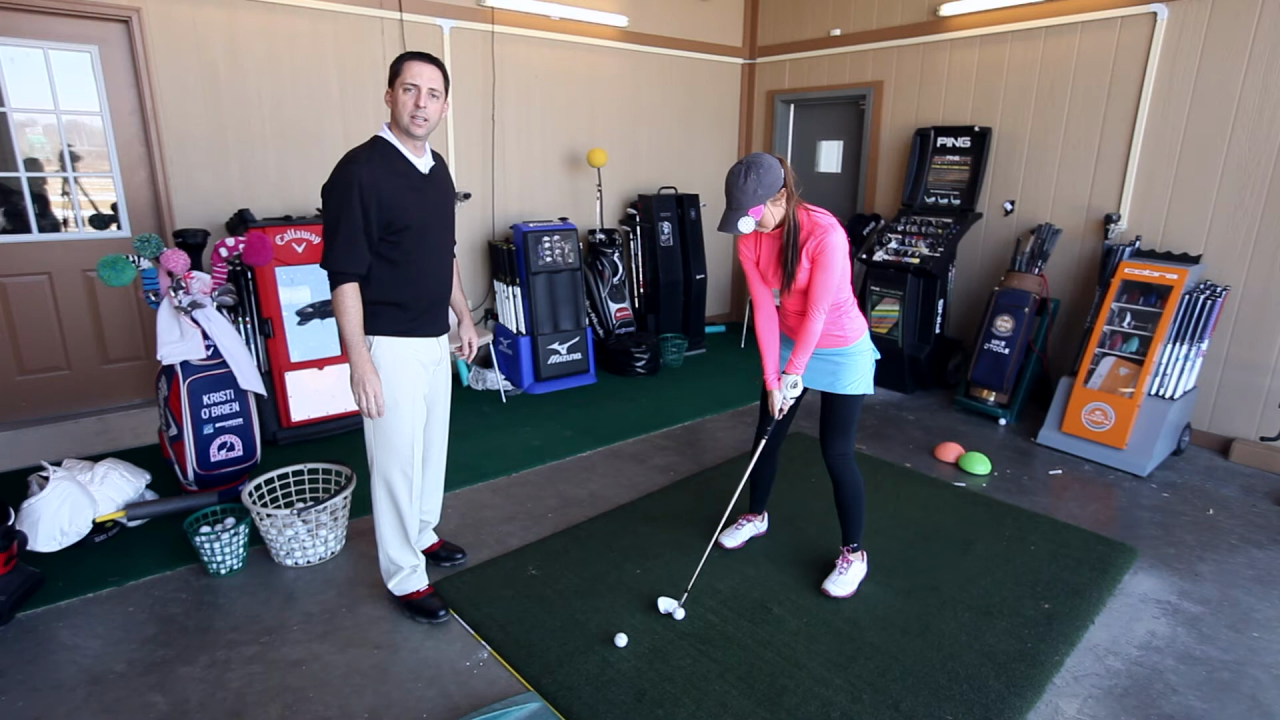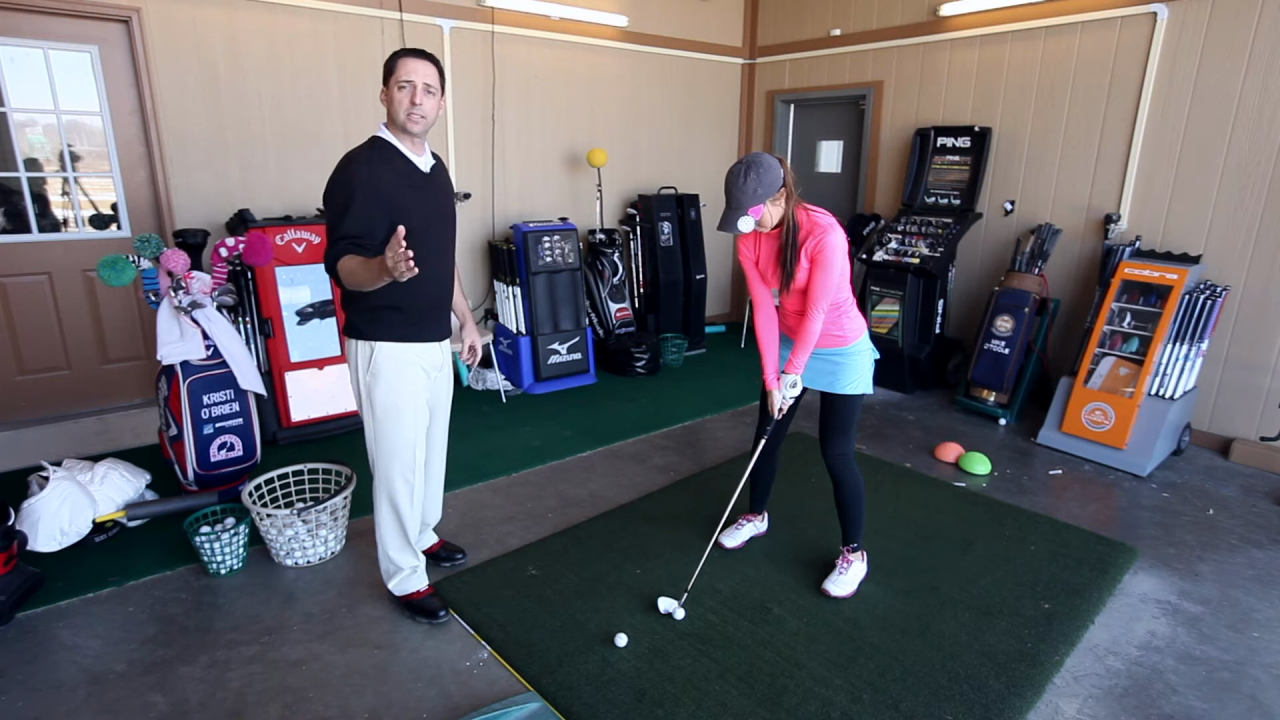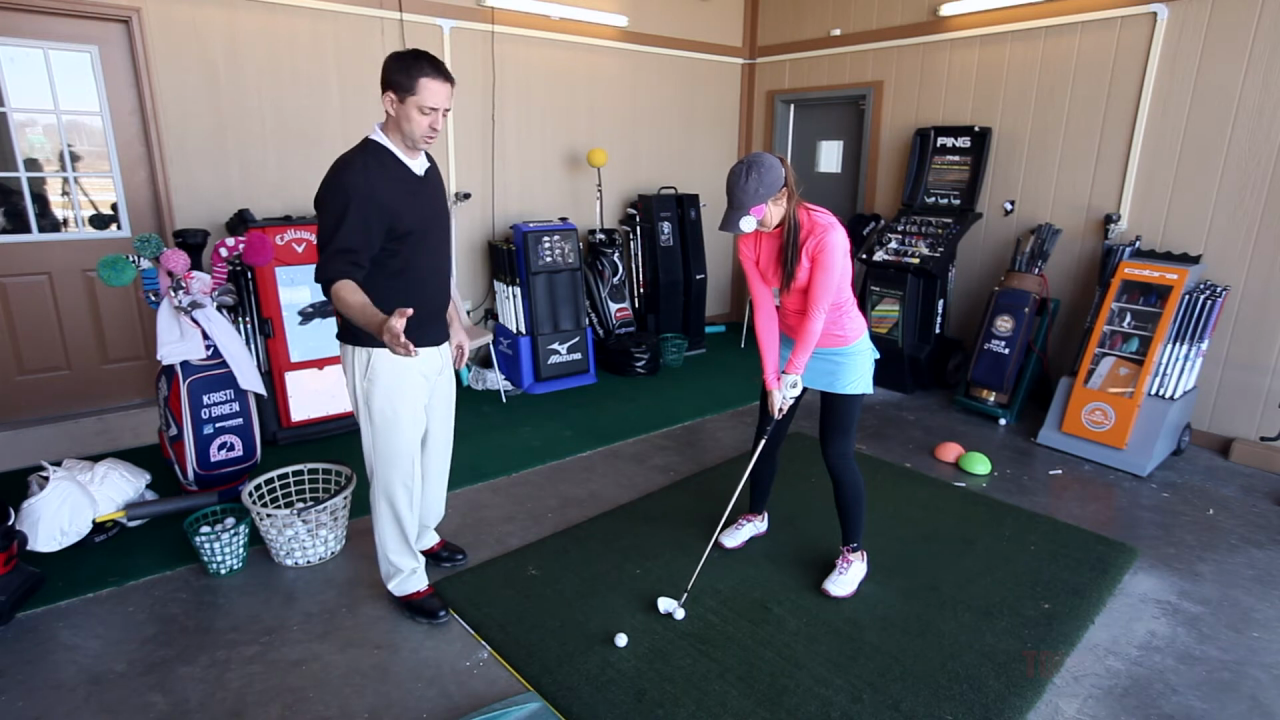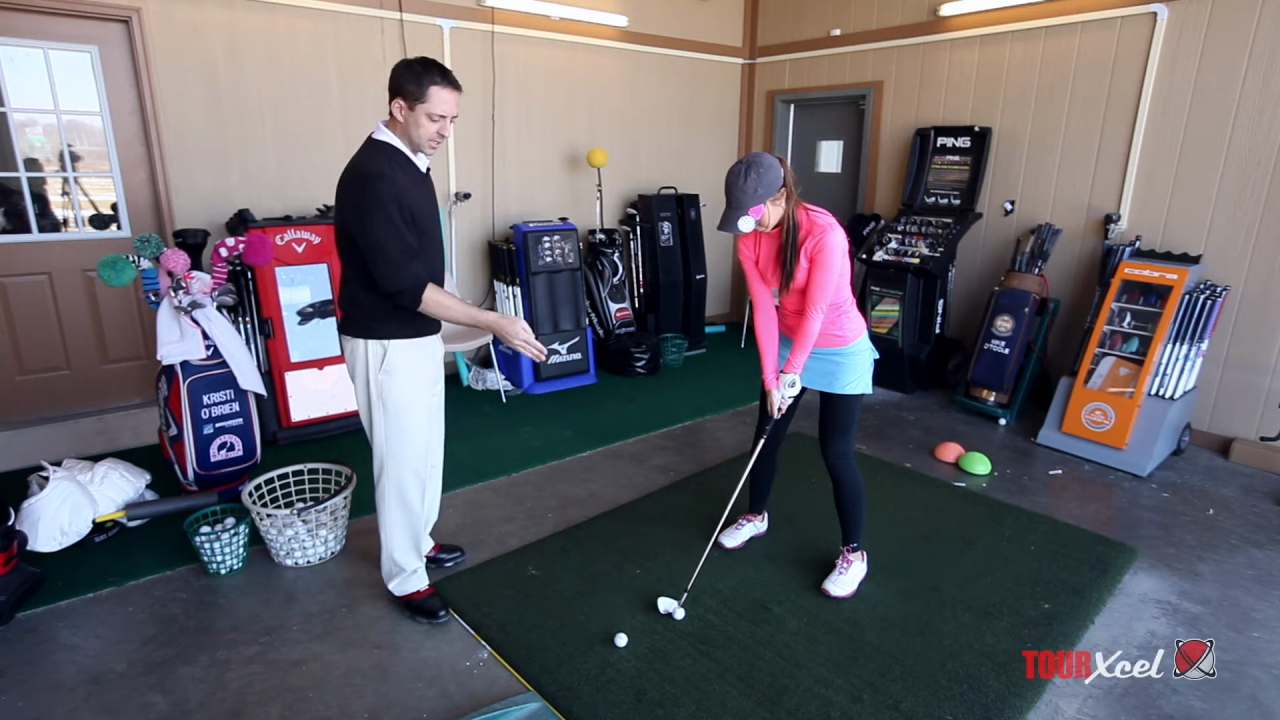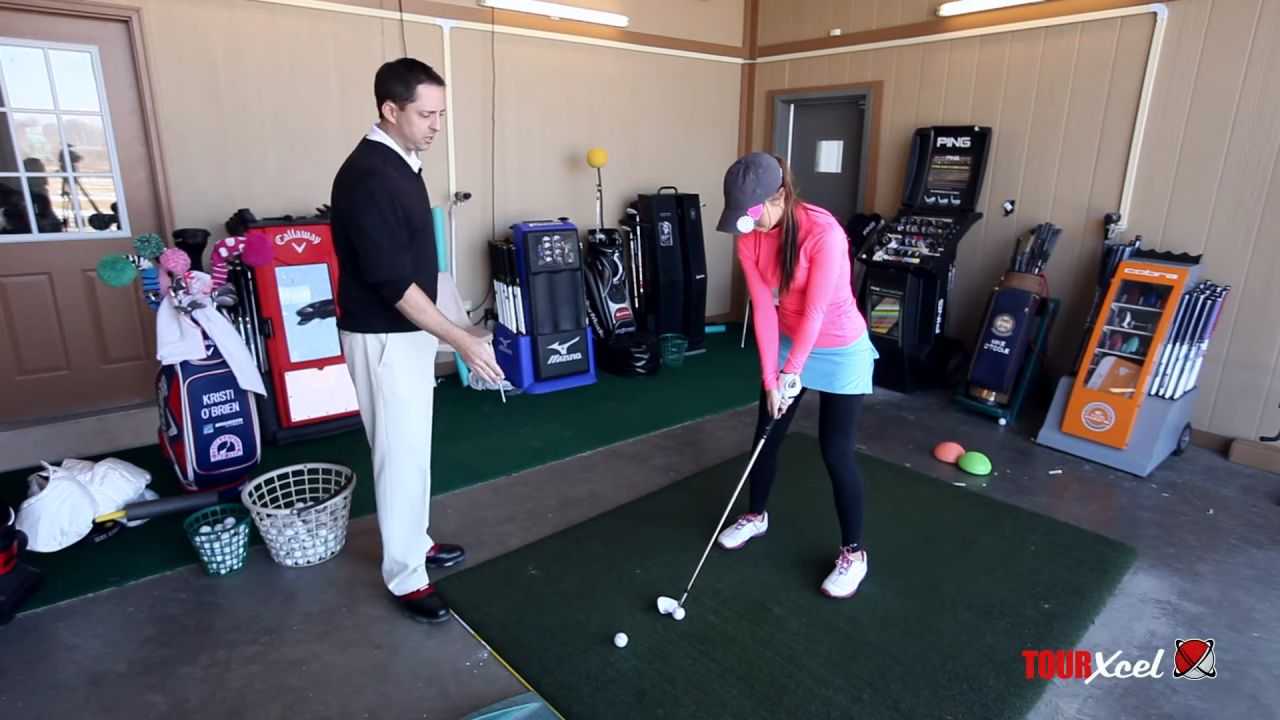
dt=1s
person 1, frame 1
left shoulder: (438, 169)
right shoulder: (360, 170)
right elbow: (343, 275)
left wrist: (464, 316)
right wrist: (359, 361)
left hip: (433, 339)
right hip: (388, 344)
left knee: (430, 448)
right knee: (397, 460)
left ankle: (423, 534)
right ankle: (405, 577)
person 1, frame 2
left shoulder: (435, 168)
right shoulder: (360, 169)
right elbow: (342, 265)
left wrist: (465, 318)
right wrist: (383, 268)
left hip: (435, 342)
right hip: (386, 348)
left knee: (430, 452)
right knee: (398, 464)
left ankle: (422, 534)
right ankle: (405, 578)
person 1, frame 3
left shoulder: (427, 167)
right shoulder: (355, 176)
right elbow: (337, 276)
left wrist: (454, 320)
right wrist: (380, 324)
left hip: (433, 346)
right hip: (383, 354)
left knee: (435, 453)
right knee: (397, 467)
left ankle: (423, 536)
right ankle: (405, 578)
person 1, frame 4
left shoulder: (410, 163)
right shoulder: (373, 177)
right elbow: (405, 284)
left wrist: (458, 327)
right wrist: (494, 322)
left hip: (419, 336)
right hip: (385, 344)
left knee: (426, 451)
right knee: (403, 460)
left ankle: (417, 540)
right ankle: (405, 576)
person 1, frame 5
left shoulder: (401, 165)
right shoulder: (368, 175)
right elbow: (390, 279)
left wrist: (437, 331)
right wrist: (461, 340)
left hip: (409, 331)
right hip: (384, 338)
left knee: (410, 446)
right knee: (402, 453)
left ankle: (413, 541)
right ankle: (404, 576)
person 2, frame 1
left shoulder: (825, 234)
right shoulder: (749, 238)
left elbow: (817, 312)
right elbow: (764, 308)
left wrist: (794, 375)
right wrist: (772, 380)
left hip: (841, 351)
right hip: (790, 343)
left knee: (836, 452)
right knee: (766, 436)
left ankle: (853, 554)
right ankle: (756, 516)
person 2, frame 2
left shoulder: (824, 234)
right shoulder: (748, 238)
left elbow: (816, 311)
right elbow: (763, 308)
left wrist: (793, 374)
right wrist: (772, 380)
left hip: (840, 351)
right hip: (789, 343)
left knee: (836, 452)
right knee: (766, 435)
left ankle: (854, 554)
right ankle: (756, 516)
person 2, frame 3
left shoulder: (825, 233)
right shoulder: (749, 237)
left elbow: (817, 311)
right elbow: (764, 307)
left wrist: (793, 374)
right wrist: (772, 379)
left hip: (840, 351)
right hip: (789, 342)
left knee: (836, 452)
right knee: (766, 436)
left ankle: (854, 554)
right ankle: (756, 516)
person 2, frame 4
left shoulder: (824, 233)
right shoulder: (749, 237)
left elbow: (815, 311)
right elbow: (763, 307)
left wrist: (791, 374)
right wrist: (771, 379)
left hip: (840, 351)
right hip: (788, 343)
left knee: (836, 452)
right knee: (766, 436)
left ankle: (853, 554)
right ankle: (756, 516)
person 2, frame 5
left shoulder: (824, 233)
right shoulder: (749, 237)
left elbow: (815, 311)
right elbow: (763, 307)
left wrist: (792, 374)
right wrist: (771, 379)
left hip: (840, 350)
right hip: (788, 343)
left knee: (836, 452)
right knee: (766, 436)
left ankle: (853, 554)
right ankle: (756, 516)
